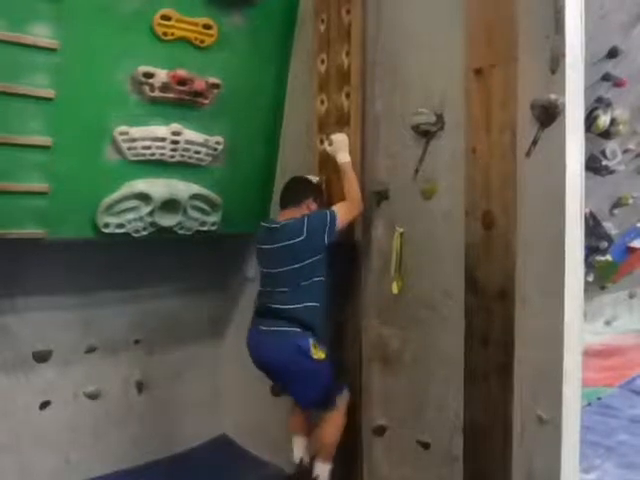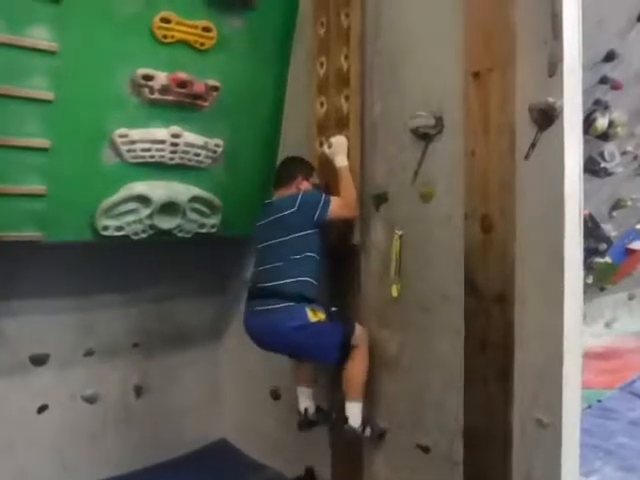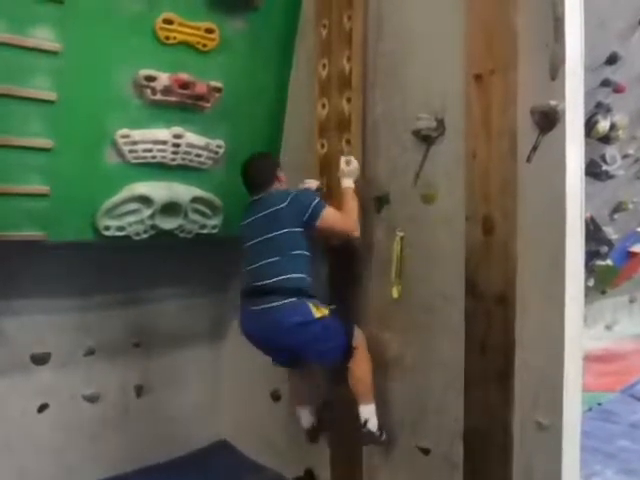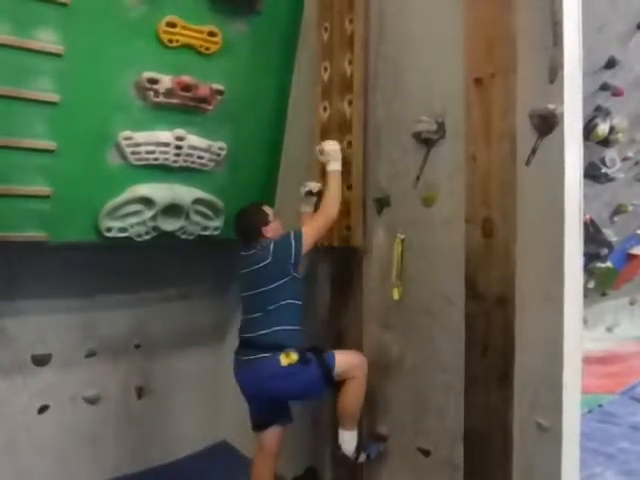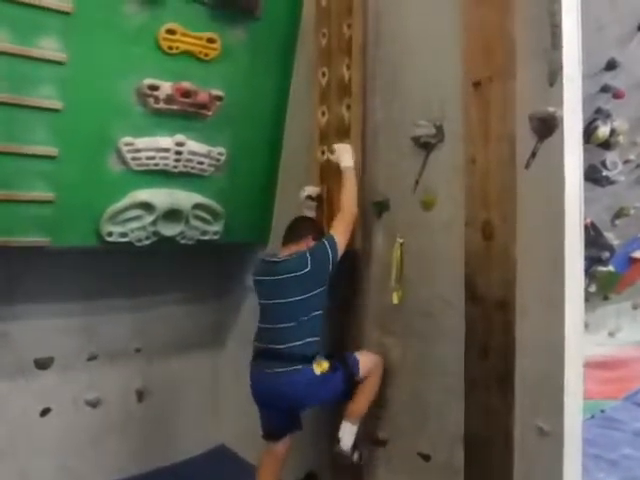
dt=1s
person 1, frame 1
left shoulder: (264, 231)
right shoulder: (310, 227)
right elbow: (354, 205)
left wrist: (311, 183)
right wrist: (343, 157)
left hip: (259, 337)
right hip: (293, 339)
left knee: (305, 394)
right knee: (337, 403)
person 1, frame 2
left shoulder: (266, 214)
right shoulder: (303, 202)
right elbow: (351, 209)
right wrist: (341, 160)
left hip: (255, 320)
right hip: (288, 317)
left knee: (309, 341)
right knee: (358, 339)
left ankle: (307, 410)
right ankle: (354, 420)
person 1, frame 3
left shoulder: (251, 215)
right shoulder: (295, 199)
right elbow: (351, 228)
right wrist: (347, 182)
left hip: (252, 316)
right hip: (288, 310)
left knee: (297, 360)
right knee: (356, 341)
left ankle: (308, 421)
right ankle: (369, 423)
person 1, frame 4
left shoulder: (251, 258)
right shoulder: (275, 252)
left elbow: (301, 240)
right elbow: (328, 215)
left wrist: (307, 205)
right wrist: (334, 165)
left hip: (249, 368)
right hip: (273, 366)
left knee: (268, 445)
right knee: (355, 364)
right ankle: (349, 444)
person 1, frame 5
left shoulder: (263, 268)
right shoulder: (313, 263)
right elbow: (347, 215)
left wrist: (305, 210)
right wrist: (347, 163)
left hip: (262, 376)
right hip: (298, 377)
left knee: (275, 449)
right knee: (372, 363)
right ankle: (346, 438)
